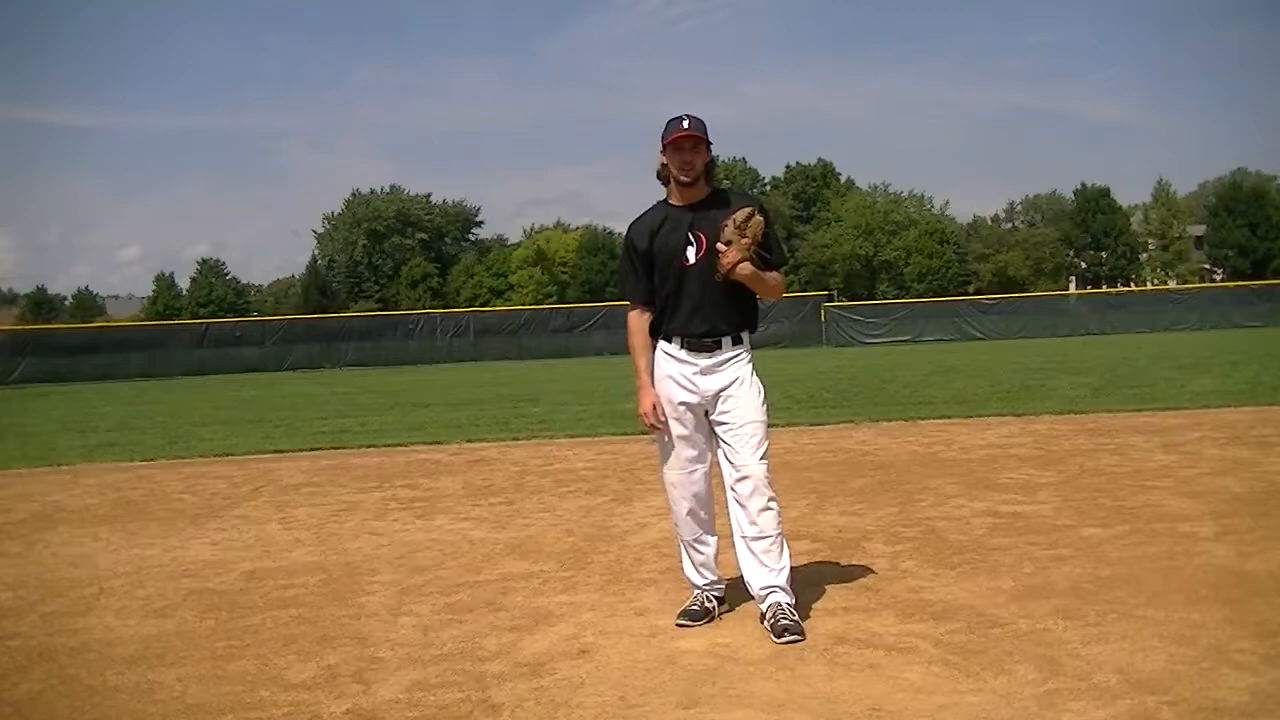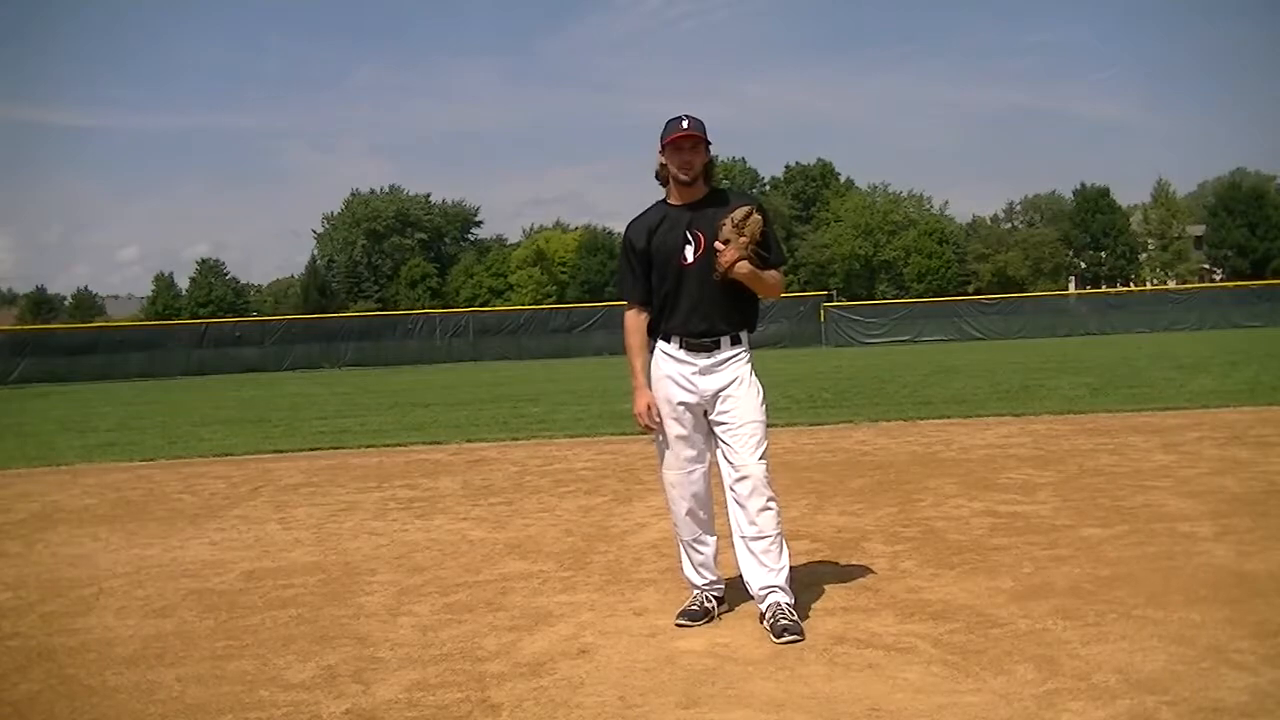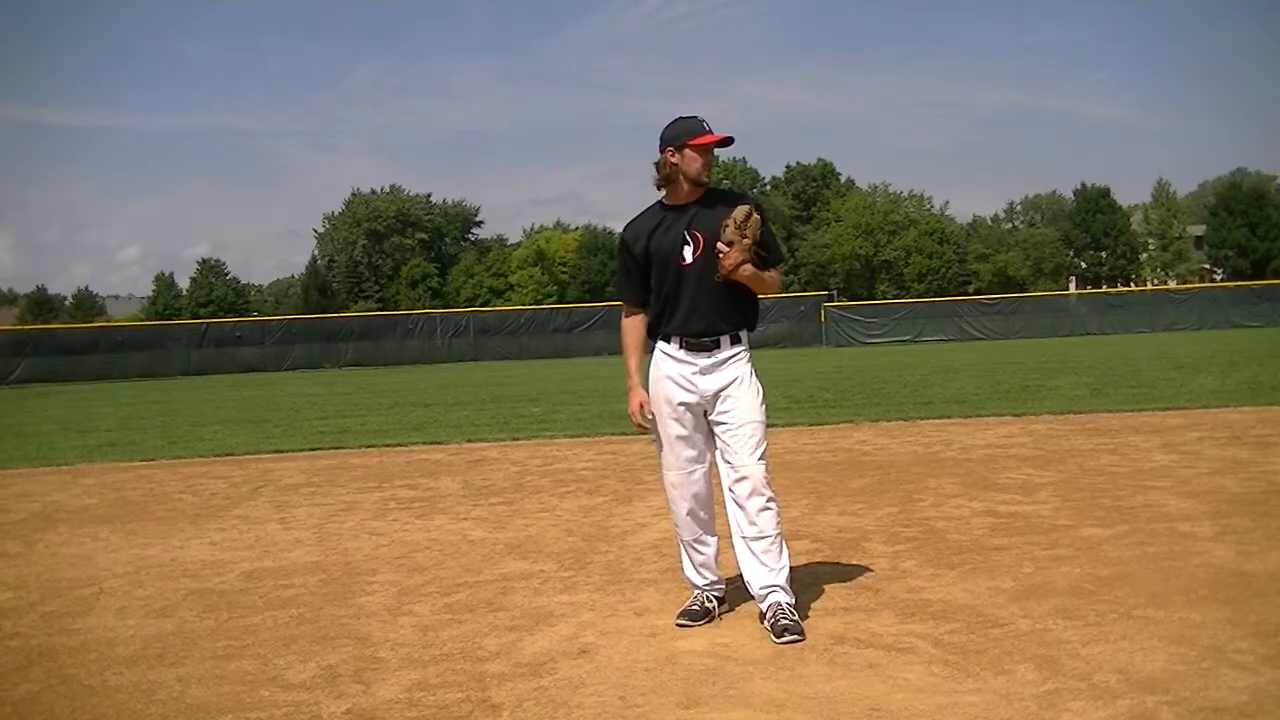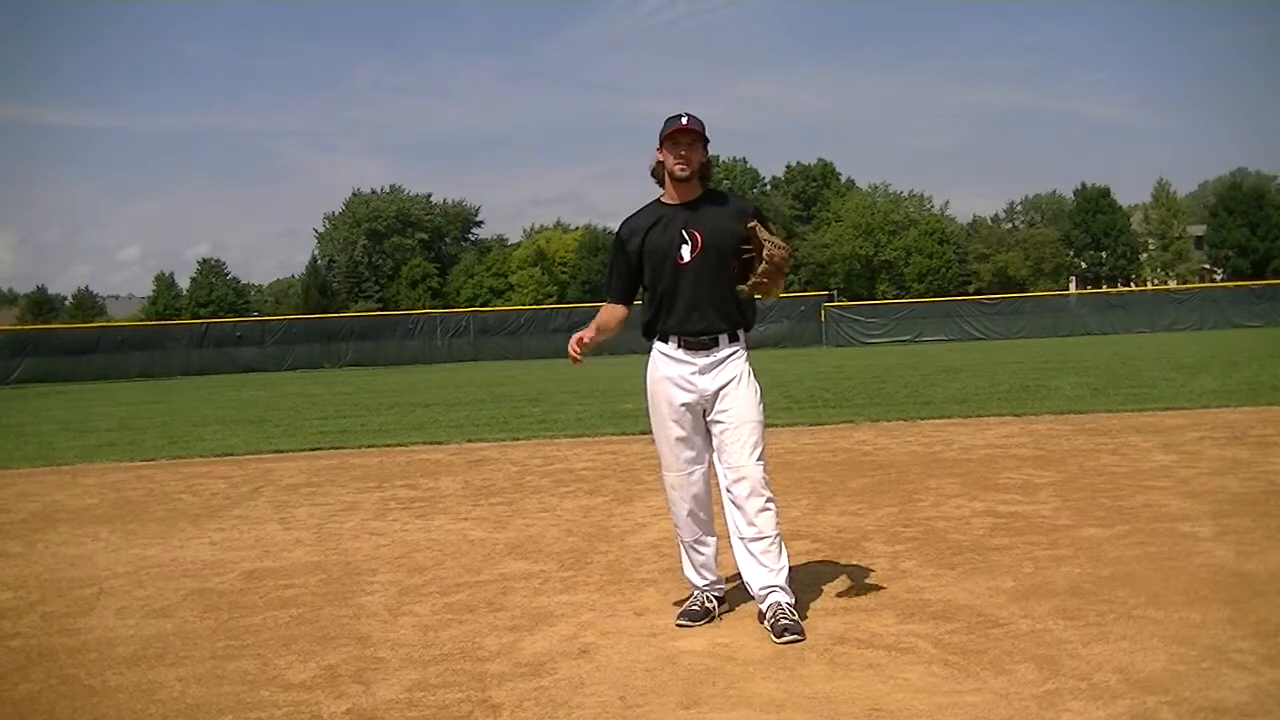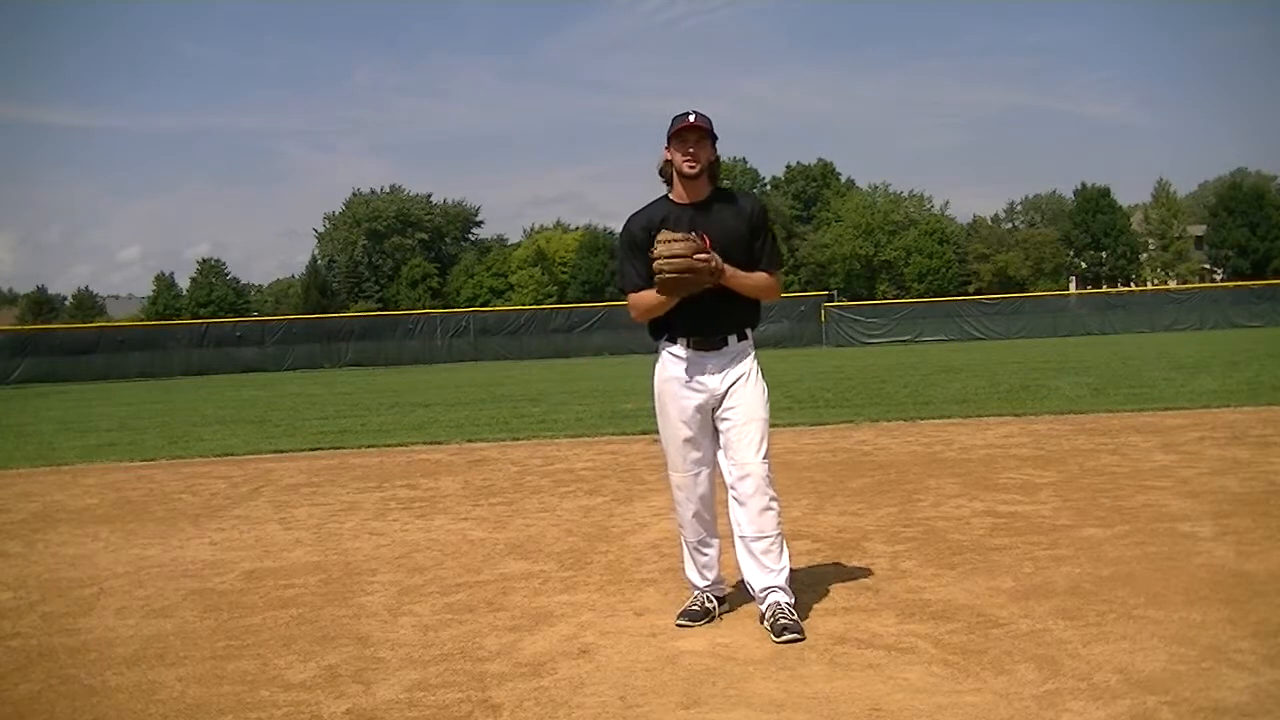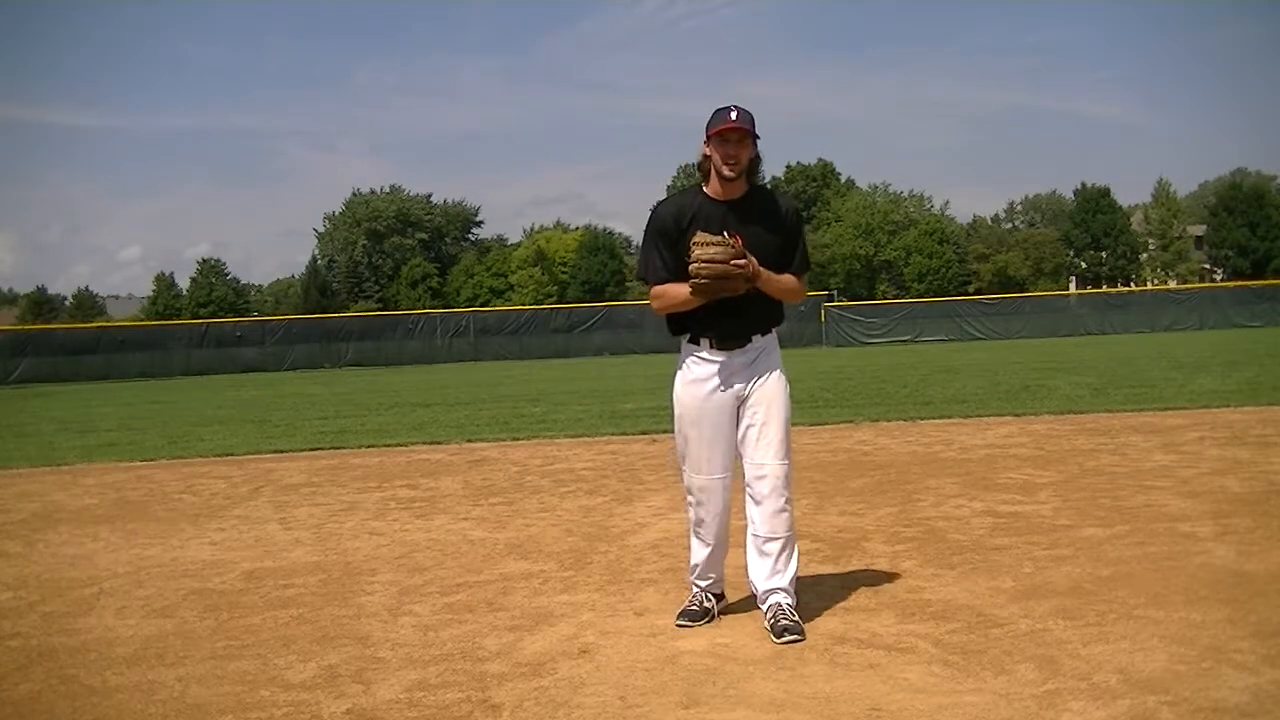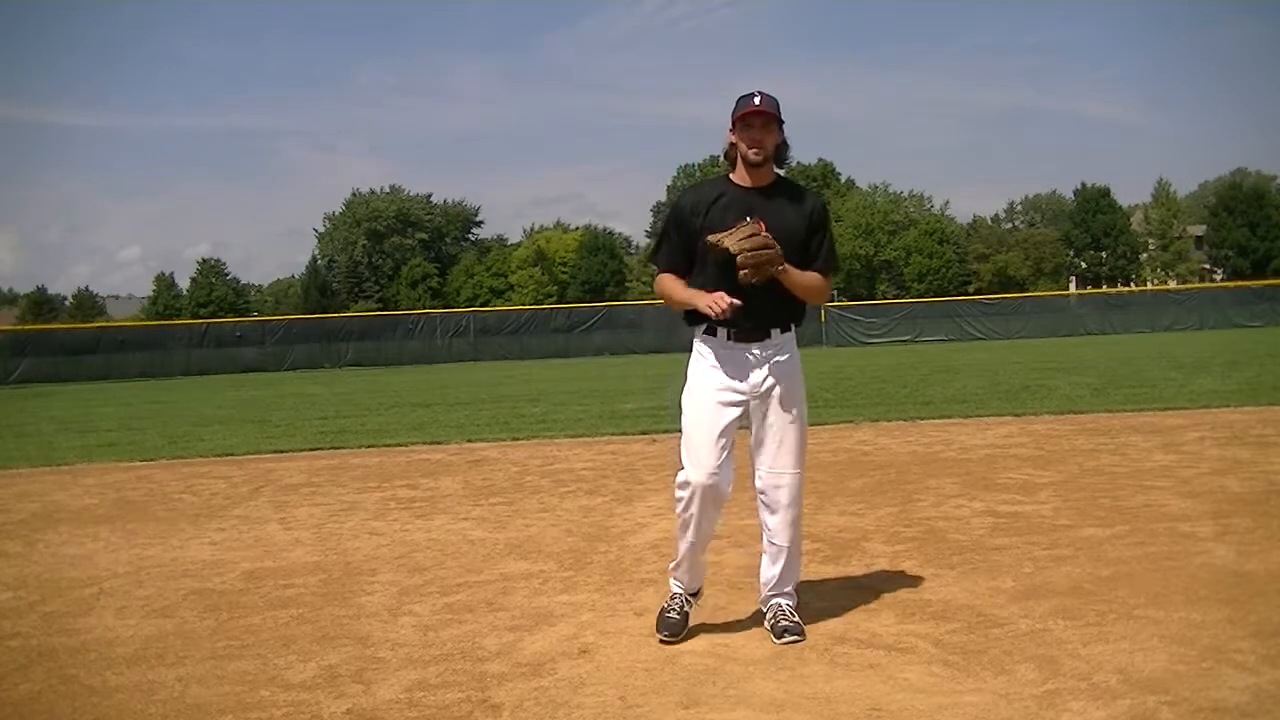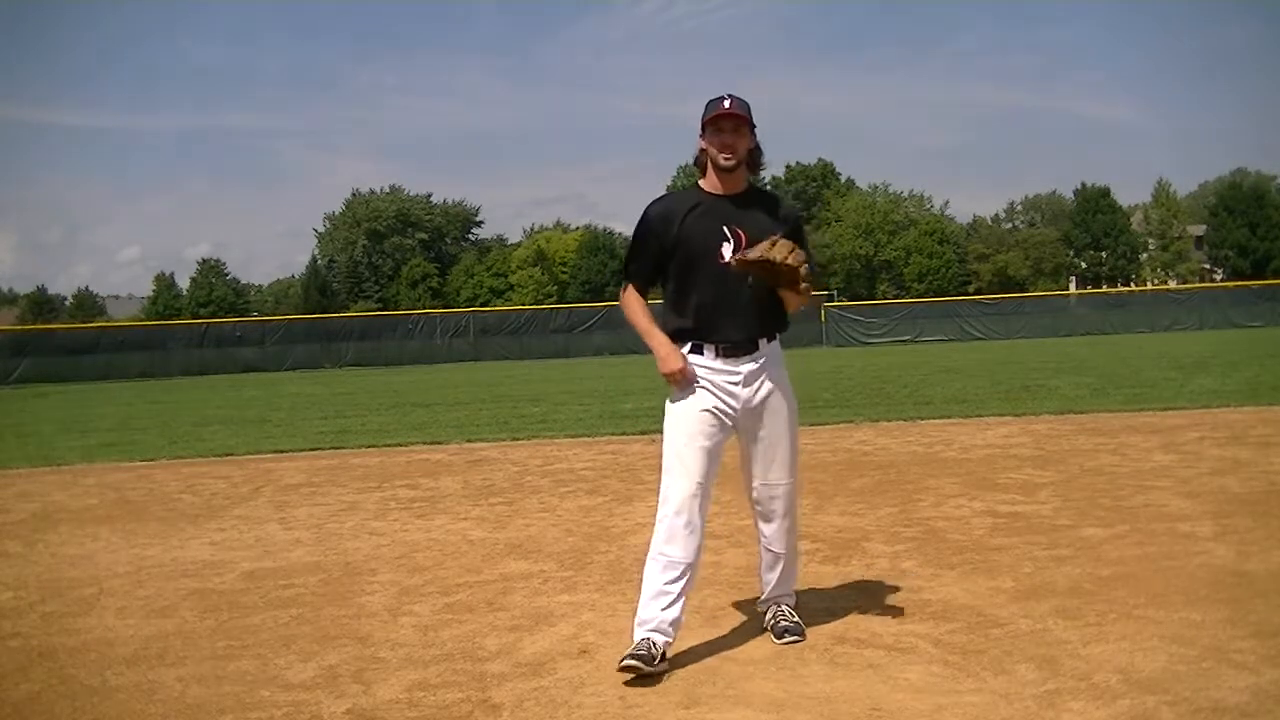
dt=0.4s
person 1, frame 1
left shoulder: (743, 209)
right shoulder: (645, 228)
left elbow: (777, 286)
right elbow: (639, 311)
left wrist: (746, 271)
right wrist: (645, 385)
left hip: (733, 362)
right hip: (674, 365)
left knee: (751, 478)
right knee: (685, 483)
left ankle: (775, 596)
right ankle: (706, 588)
person 1, frame 2
left shoulder: (742, 208)
right shoulder: (643, 228)
left elbow: (776, 285)
right elbow: (636, 311)
left wrist: (744, 269)
right wrist: (640, 385)
left hip: (731, 361)
right hip: (672, 365)
left knee: (750, 477)
right knee: (683, 483)
left ankle: (774, 596)
right ankle: (705, 588)
person 1, frame 3
left shoulder: (739, 209)
right shoulder: (641, 230)
left elbow: (773, 282)
right elbow: (634, 312)
left wrist: (744, 271)
right wrist: (635, 383)
left hip: (731, 360)
right hip: (672, 365)
left knee: (749, 477)
right knee: (684, 483)
left ankle: (775, 595)
right ankle: (706, 588)
person 1, frame 4
left shoulder: (737, 212)
right shoulder: (637, 227)
right elbow: (619, 305)
right wrist: (592, 333)
left hip: (728, 360)
right hip: (668, 364)
left knee: (746, 477)
right knee: (683, 484)
left ankle: (774, 596)
right ankle: (705, 589)
person 1, frame 5
left shoulder: (747, 210)
right shoulder: (644, 223)
left elbow: (772, 285)
right elbow: (637, 307)
left wrist: (725, 275)
left hip: (737, 359)
right hip: (678, 364)
left knee: (752, 477)
right knee: (688, 484)
left ankle: (774, 595)
right ankle: (707, 589)
person 1, frame 6
left shoulder: (780, 212)
right shoulder: (673, 213)
left elbow: (797, 290)
right elbow: (659, 298)
left wrist: (757, 275)
left hip: (761, 358)
right hip: (700, 362)
left knee: (769, 479)
right knee: (704, 482)
left ankle: (776, 596)
right ankle: (707, 587)
person 1, frame 7
left shoulder: (806, 205)
right shoulder: (696, 202)
left elbow: (821, 290)
right elbow: (663, 279)
left wrist: (779, 268)
right wrist: (700, 298)
left hip: (780, 355)
right hip: (715, 355)
left knee: (782, 483)
right knee: (701, 476)
left ankle: (779, 598)
right ankle: (683, 589)
person 1, frame 8
left shoulder: (778, 213)
right shoulder: (666, 212)
left elbow: (796, 303)
right elbow: (631, 292)
left wrist: (787, 281)
right wrist: (663, 346)
left hip: (765, 367)
right hip: (698, 372)
left knee: (777, 494)
right knee: (681, 499)
left ankle: (779, 600)
right ankle: (653, 637)
